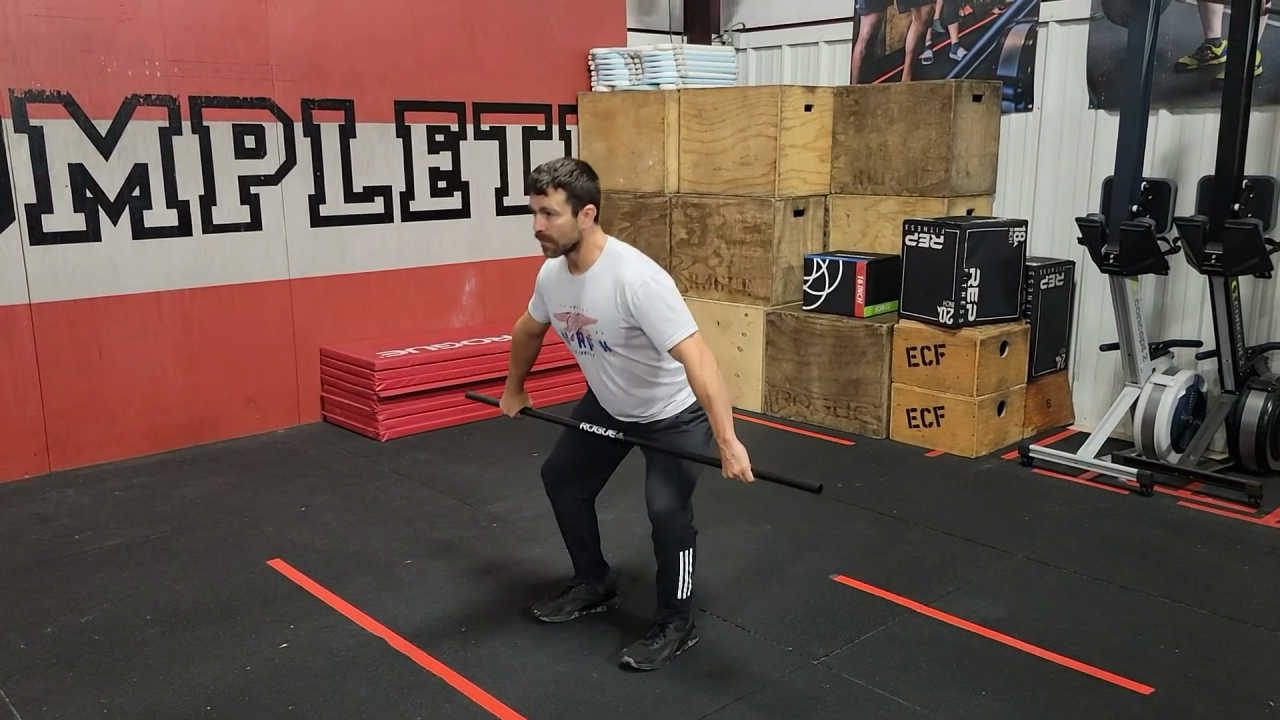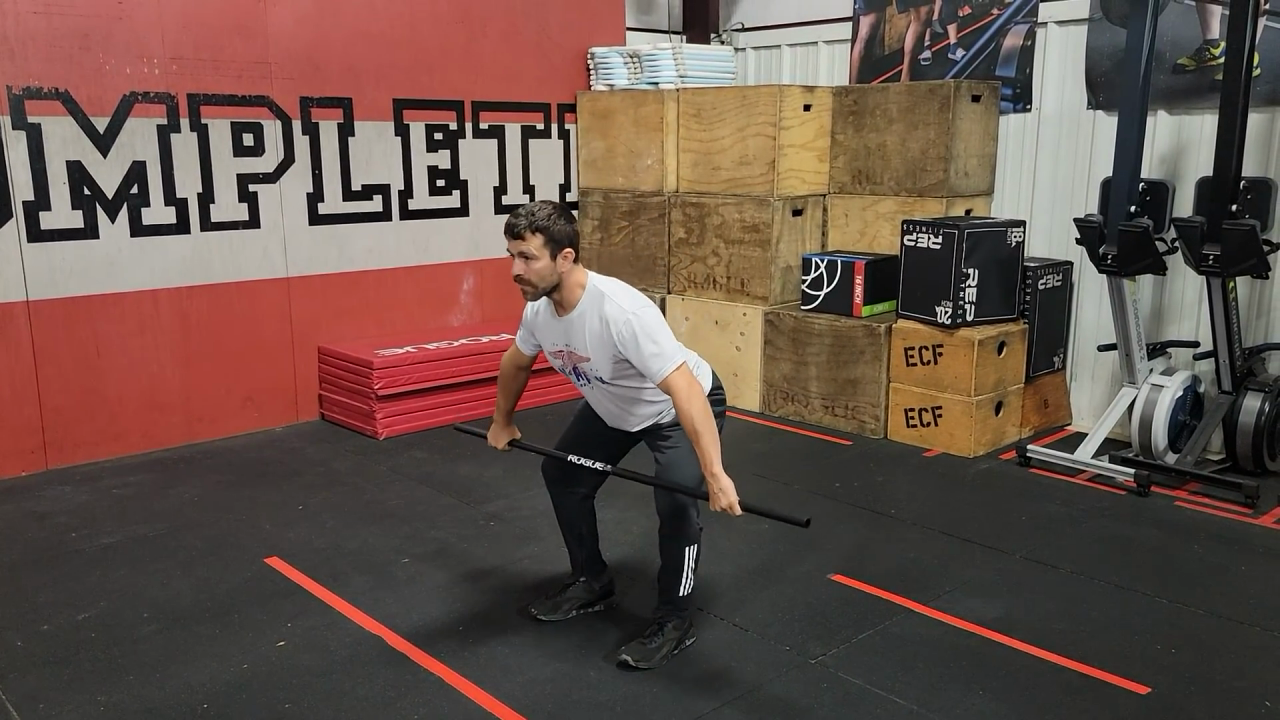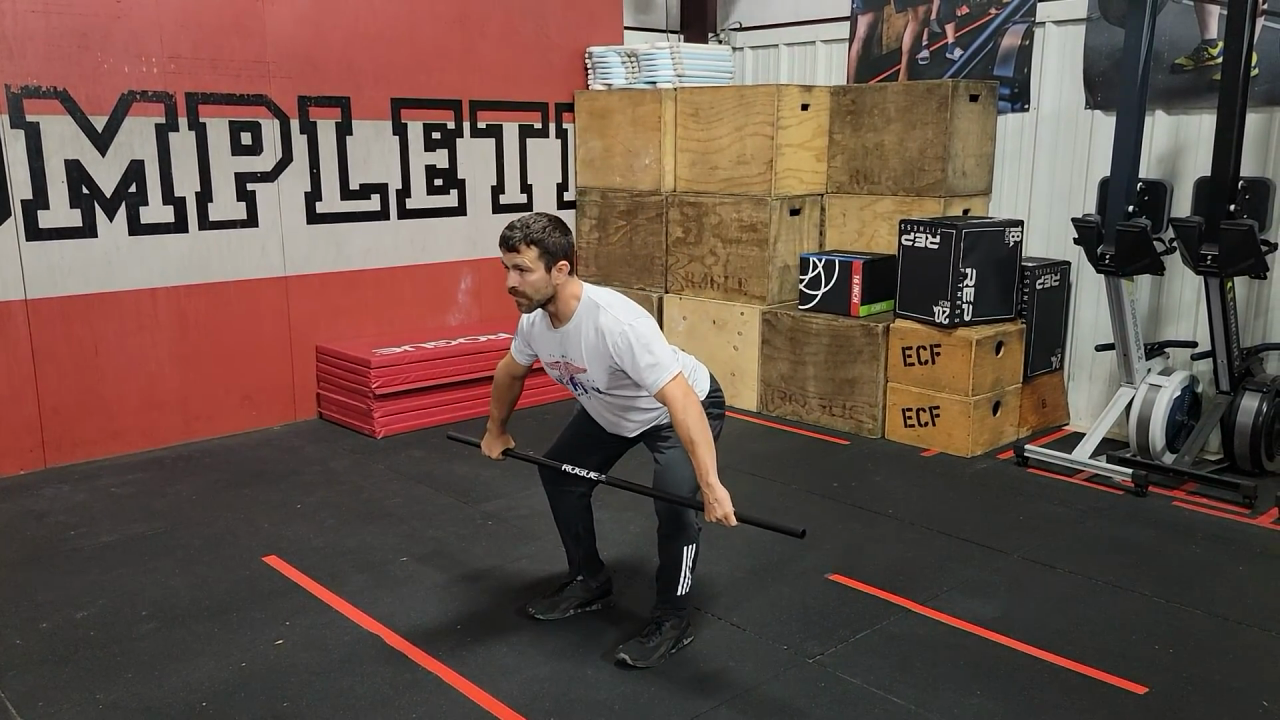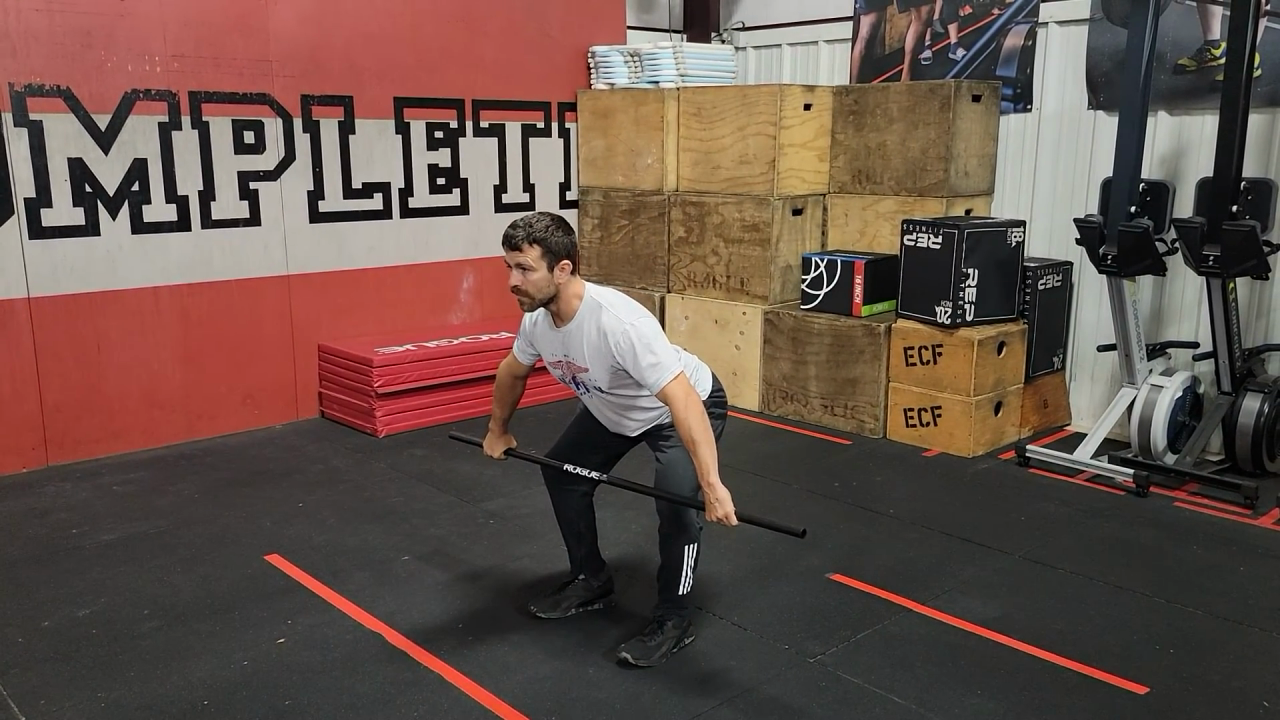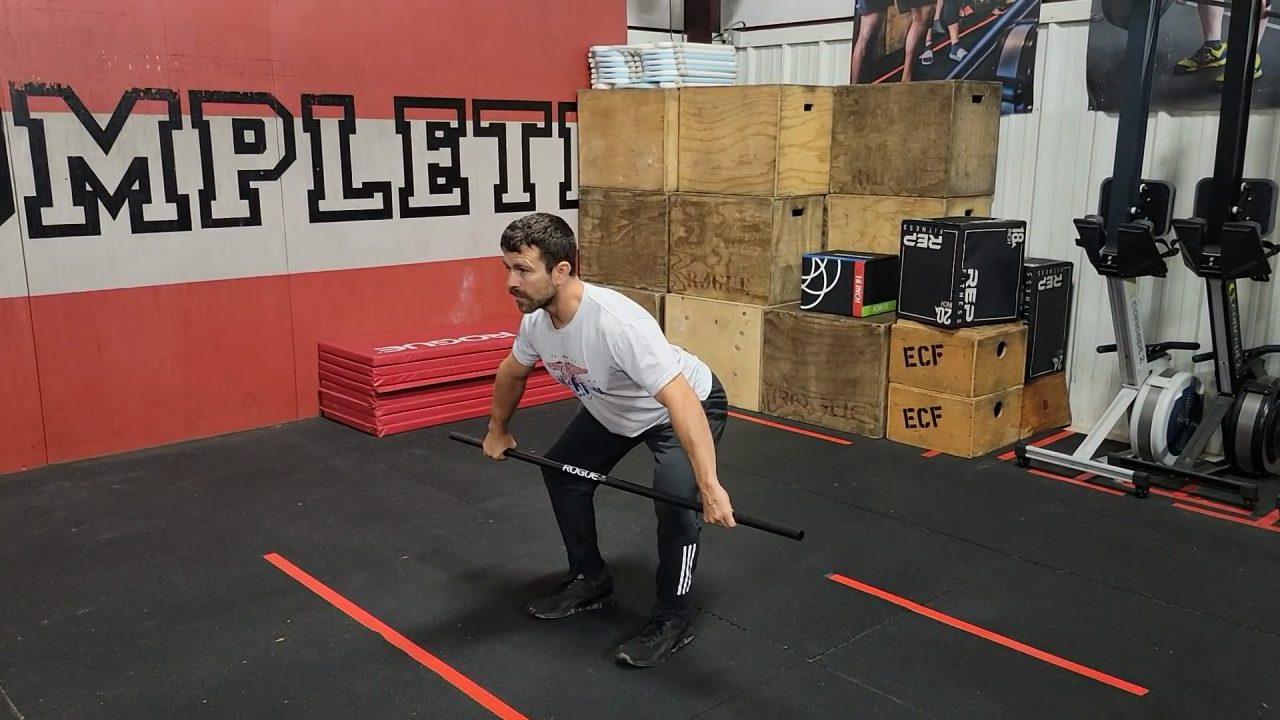
dt=0.4s
person 1, frame 1
left shoulder: (635, 278)
right shoulder: (552, 274)
left elbow: (697, 358)
right elbow: (528, 330)
left wrist: (727, 441)
right wrist: (514, 389)
left hip: (676, 409)
right hip: (609, 403)
left knee: (667, 507)
right knee: (562, 478)
left ankle: (675, 623)
right ankle: (593, 584)
person 1, frame 2
left shoulder: (621, 311)
right shoulder: (538, 310)
left elbow: (686, 391)
right elbow: (516, 363)
left wrist: (714, 475)
right wrist: (502, 421)
left hip: (680, 406)
right hip: (613, 407)
left knee: (675, 499)
right knee: (562, 474)
left ankle: (674, 620)
right ankle: (591, 583)
person 1, frame 3
left shoulder: (616, 322)
right shoulder: (533, 321)
left elbow: (682, 401)
right elbow: (510, 373)
left wrist: (710, 485)
right wrist: (496, 430)
left hip: (683, 406)
left knee: (675, 498)
right knee: (559, 473)
left ankle: (672, 619)
right ankle: (589, 581)
person 1, frame 4
left shoulder: (619, 322)
right shoulder: (536, 320)
left elbow: (684, 400)
right elbow: (513, 372)
left wrist: (712, 484)
right wrist: (498, 430)
left hip: (686, 405)
left knee: (677, 498)
right knee: (562, 473)
left ankle: (673, 619)
right ankle: (590, 580)
person 1, frame 5
left shoulder: (617, 323)
right shoulder: (535, 320)
left elbow: (682, 402)
right elbow: (513, 372)
left wrist: (710, 486)
right wrist: (498, 430)
left hip: (689, 405)
left knee: (675, 497)
right knee: (562, 473)
left ankle: (672, 618)
right ankle: (590, 580)
